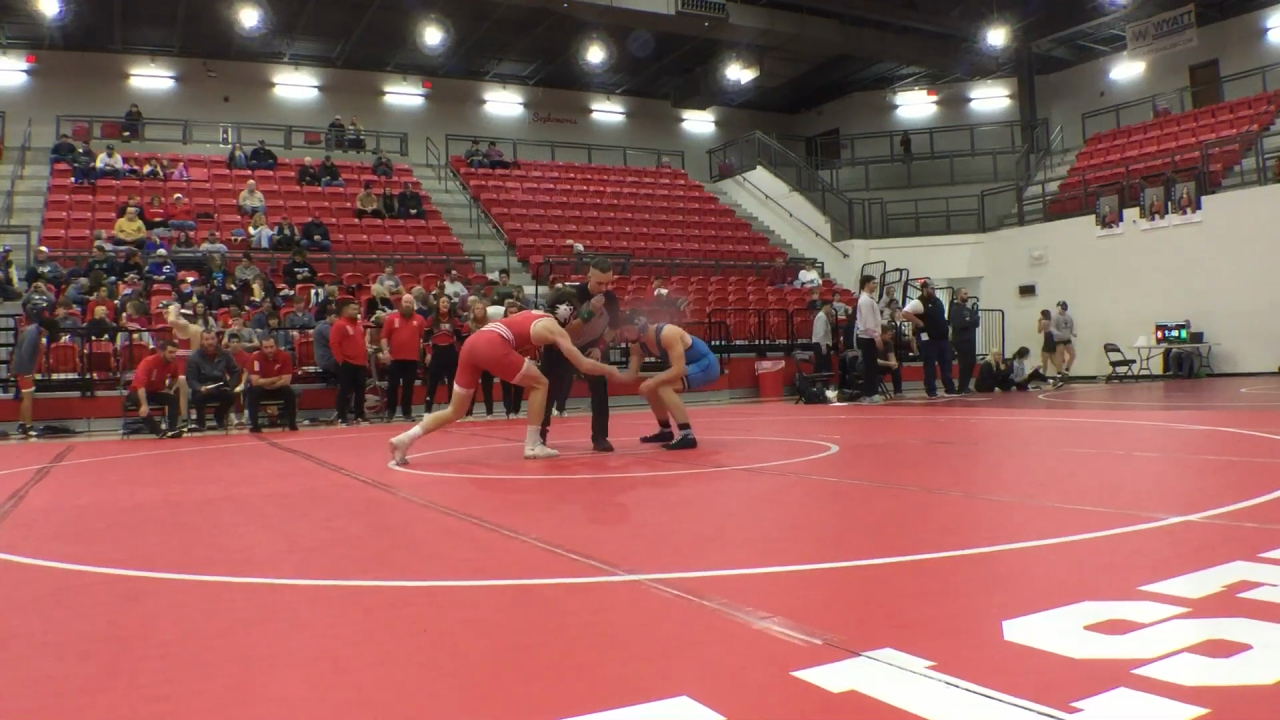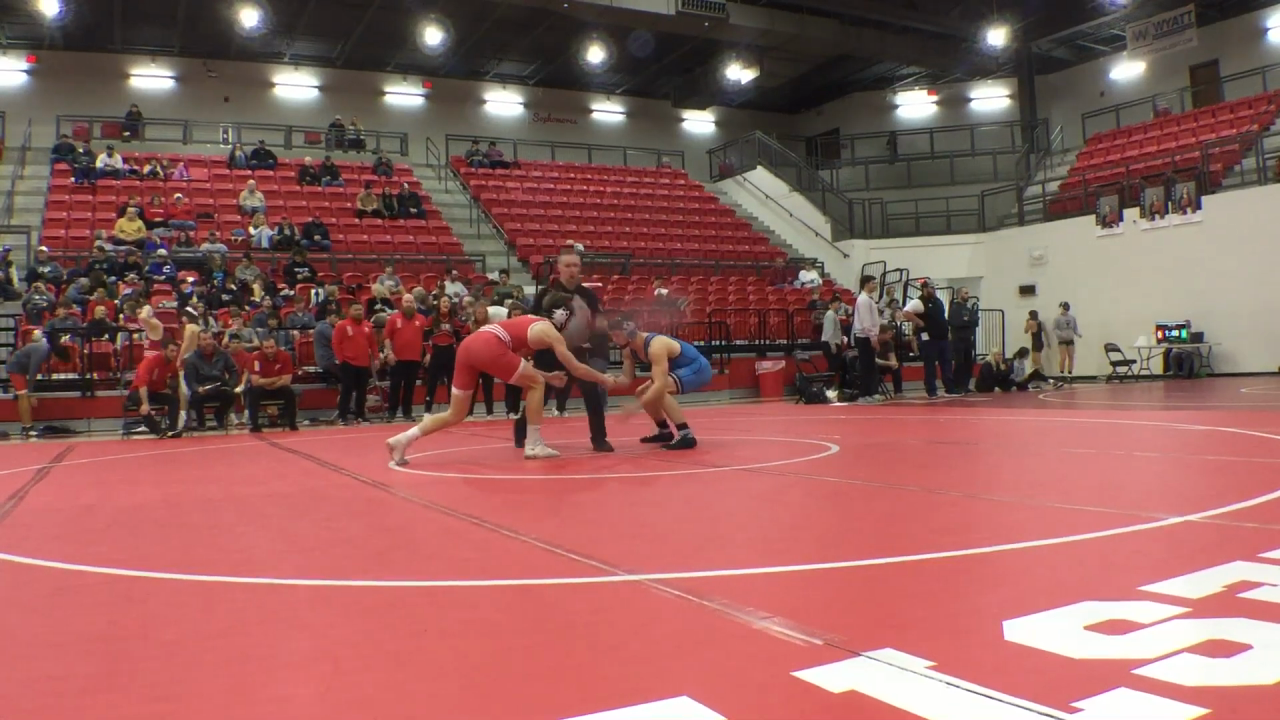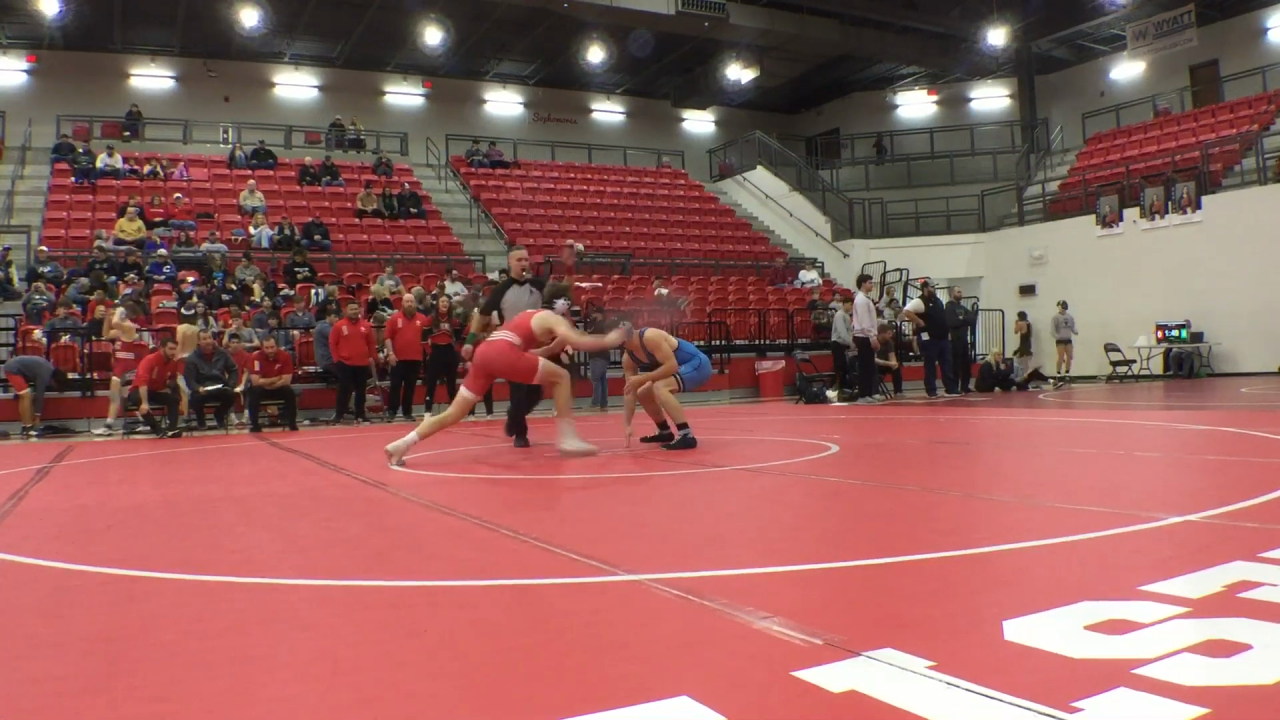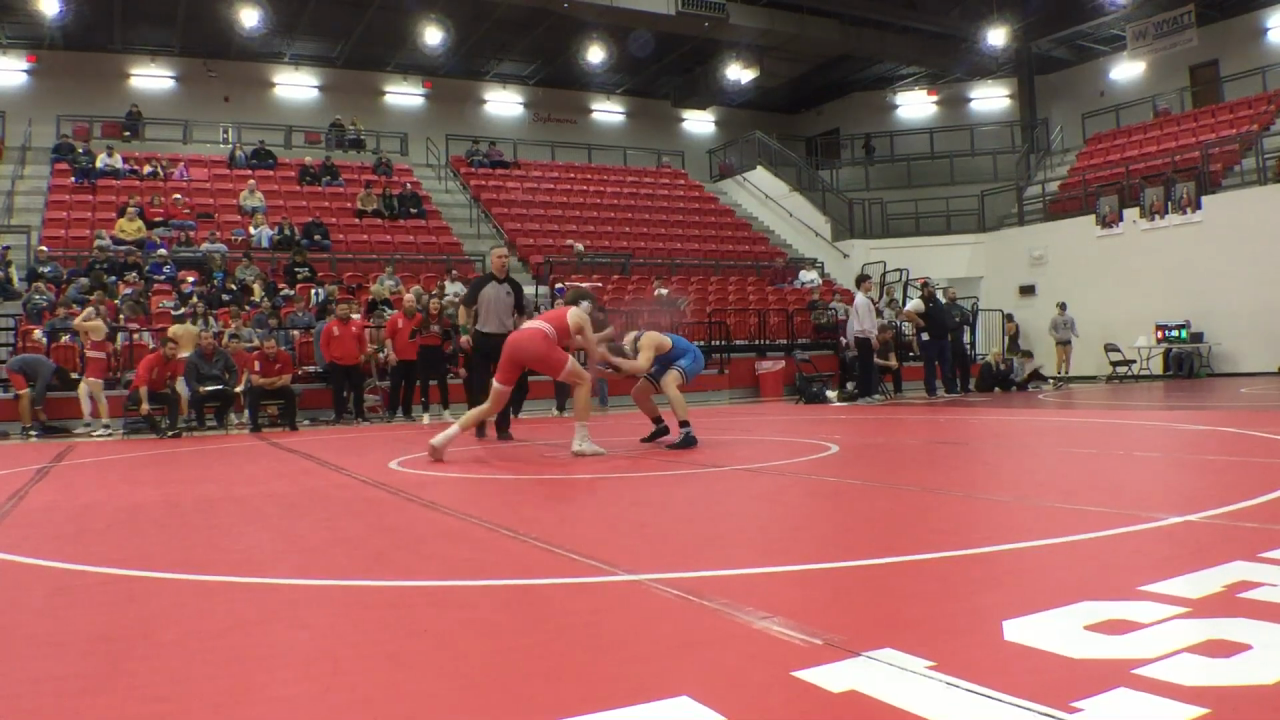
dt=0.4s
person 1, frame 1
left shoulder: (533, 315)
right shoulder: (555, 328)
right elbow: (584, 364)
left wrist: (527, 365)
right wrist: (609, 370)
left hip: (472, 343)
right hip: (492, 346)
left knee: (455, 411)
right knee: (539, 384)
left ankle: (405, 439)
right ankle: (533, 446)
person 1, frame 2
left shoulder: (530, 321)
right shoulder: (551, 332)
left elbow: (518, 359)
right elbow: (577, 368)
left wrist: (548, 376)
right wrist: (604, 379)
left hip: (468, 345)
right hip: (488, 346)
left knee: (455, 415)
right knee: (536, 384)
left ankle: (402, 440)
right ankle: (534, 445)
person 1, frame 3
left shoulder: (529, 315)
right shoulder: (552, 319)
right elbow: (579, 342)
left wrist: (553, 347)
right wrist: (609, 340)
left hip: (484, 352)
right hip: (503, 354)
left knee: (452, 415)
right knee: (561, 378)
left ankle: (400, 445)
right ankle: (569, 440)
person 1, frame 4
left shoulder: (558, 313)
right shoulder: (582, 317)
left elbow: (571, 342)
right elbow: (595, 356)
left wrist: (594, 340)
left hip: (514, 341)
right hip: (536, 344)
left knee: (493, 406)
right knee: (584, 380)
left ankle: (442, 439)
right ankle: (581, 441)
person 2, frame 1
left shoulder: (611, 300)
right shoulder: (572, 295)
left elbow: (613, 327)
right elbow: (565, 328)
left wrist: (600, 347)
right wrist: (590, 311)
left hip: (589, 347)
right hip: (560, 347)
left knee: (599, 386)
right knee: (549, 390)
left ankle: (600, 438)
right ankle: (539, 435)
person 2, frame 2
left shoulder: (586, 295)
right shoulder: (547, 293)
left elbow: (599, 320)
left wrist: (600, 324)
left hip: (578, 352)
right hip: (548, 353)
left knee: (593, 393)
left ankle: (599, 438)
right ankle: (521, 432)
person 2, frame 3
left shoulder: (537, 285)
right shoulder: (501, 290)
right elbow: (481, 315)
right wrist: (470, 341)
left knee: (535, 391)
right knee: (519, 390)
left ankle: (513, 423)
right ankle: (520, 433)
person 2, frame 4
left shoulder: (514, 286)
right shoulder: (480, 283)
left elbow: (521, 314)
right elbow: (464, 307)
right wrist: (464, 332)
left hip: (505, 339)
right hip: (481, 339)
right knee: (479, 384)
left ankle: (503, 428)
right ankle: (480, 423)
